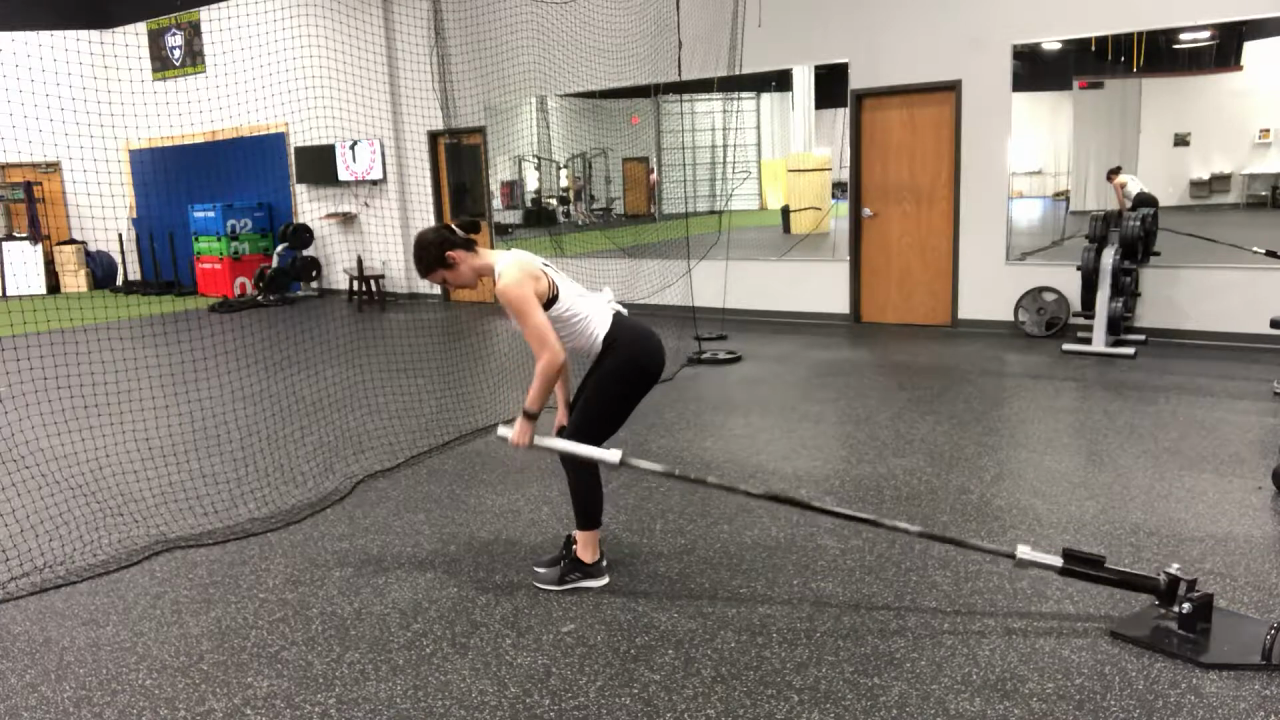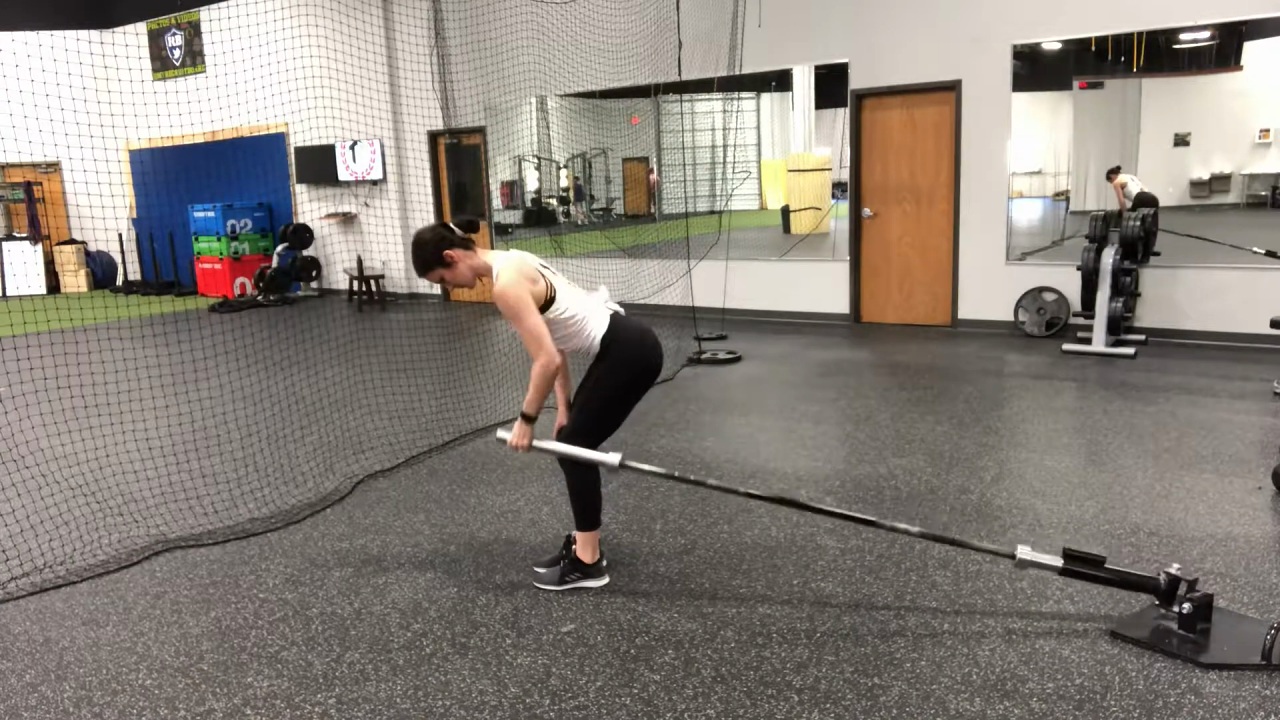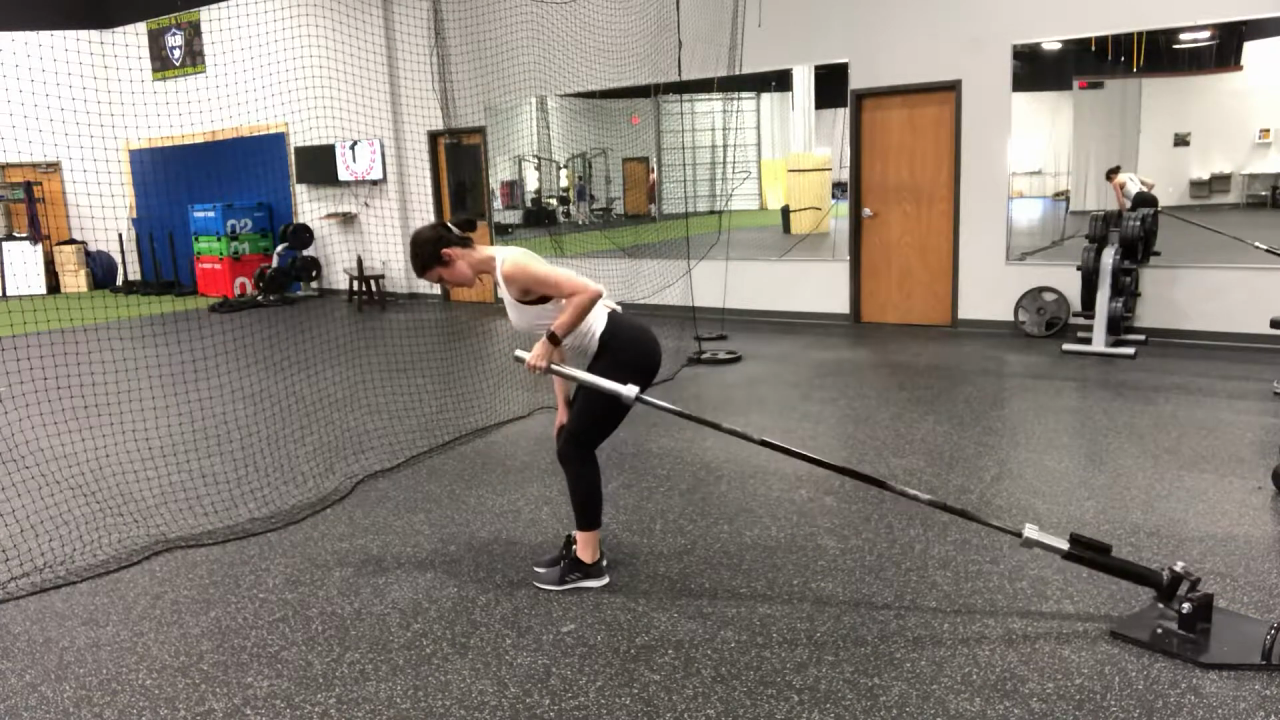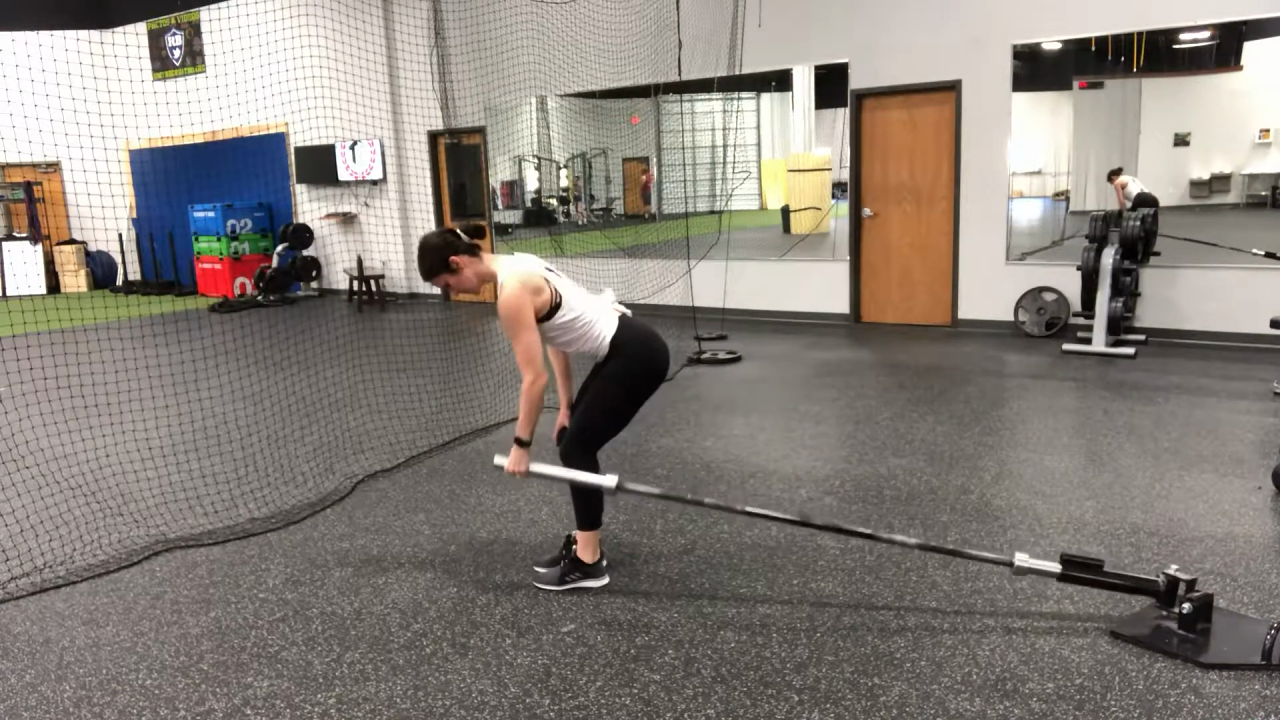
dt=1s
person 1, frame 1
left shoulder: (509, 280)
right shoulder: (513, 265)
left elbow: (551, 359)
right elbow: (555, 345)
left wrist: (528, 418)
right wrist: (564, 407)
left hip: (632, 353)
right hip: (622, 347)
right knee: (572, 443)
left ankle: (588, 563)
right ankle: (583, 542)
person 1, frame 2
left shoulder: (507, 284)
right shoulder: (511, 263)
left elbow: (548, 360)
right elbow: (556, 338)
left wrist: (526, 420)
right wrist: (565, 406)
left hip: (630, 352)
right hip: (622, 346)
left knee: (576, 448)
right knee: (571, 443)
left ankle: (588, 562)
right ankle: (583, 544)
person 1, frame 3
left shoulder: (511, 266)
right shoulder: (504, 269)
left elbow: (589, 292)
right elbow: (553, 321)
left wrist: (547, 342)
right wrist: (564, 403)
left hip: (627, 350)
right hip: (615, 348)
left knee: (575, 448)
right knee: (572, 443)
left ankle: (588, 563)
right ankle: (583, 544)
person 1, frame 4
left shoulder: (512, 291)
right shoulder: (516, 268)
left elbow: (535, 380)
left wrist: (521, 446)
right wrist: (566, 407)
left hip: (636, 355)
right hip: (624, 349)
left knee: (579, 449)
right knee: (571, 442)
left ankle: (588, 563)
right ankle: (583, 543)
